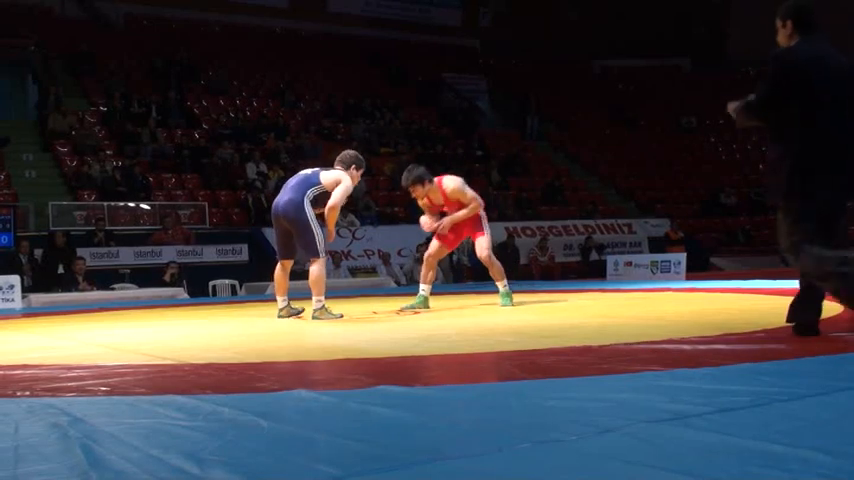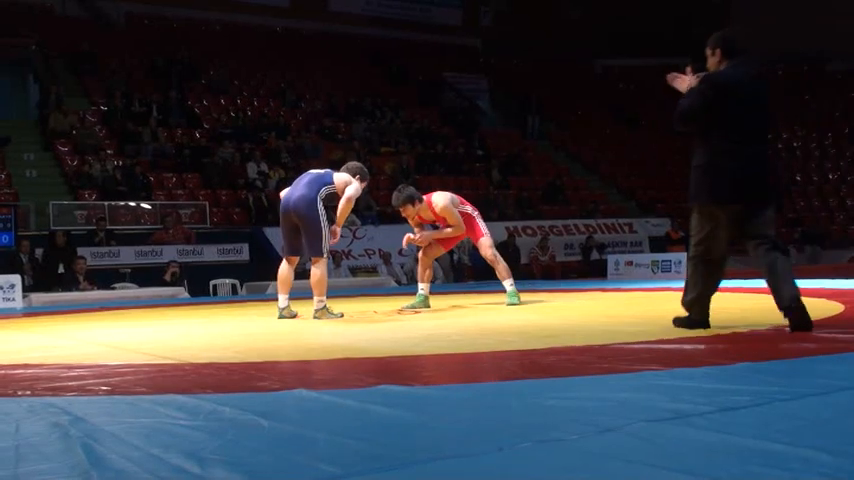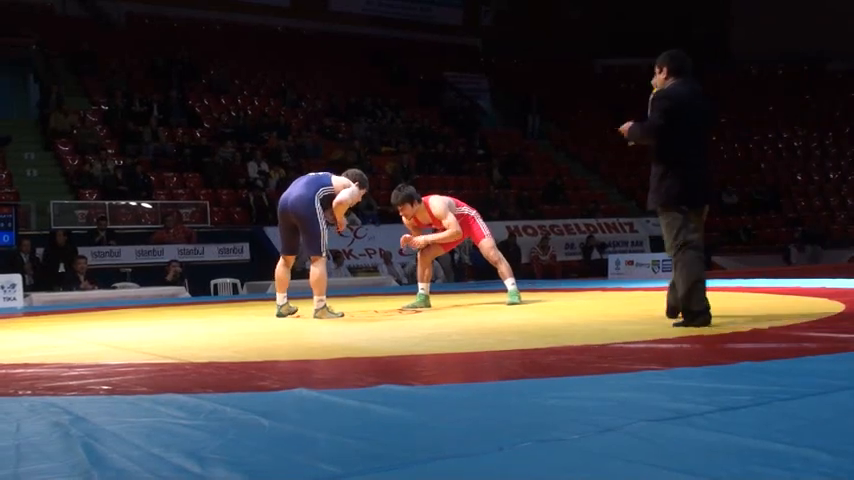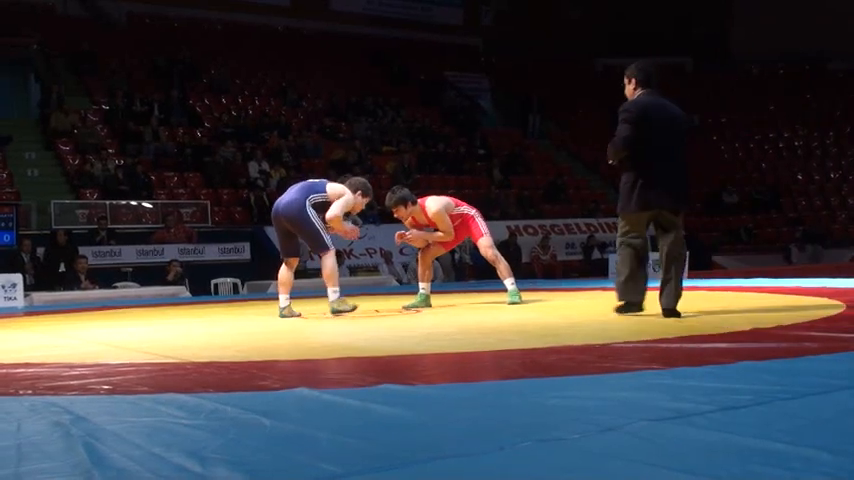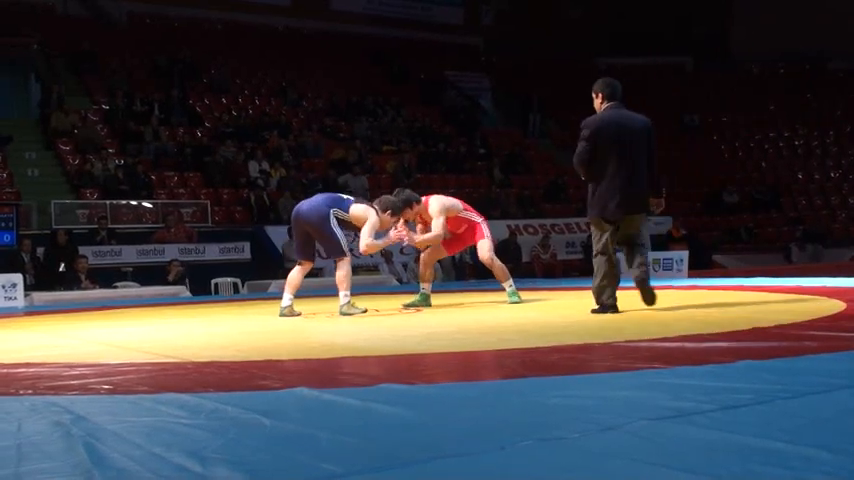
dt=0.4s
person 1, frame 1
left shoulder: (787, 59)
left elbow: (762, 107)
left wrist: (740, 111)
left hip: (798, 168)
left knee: (798, 244)
right knee: (818, 238)
right ankle: (806, 316)
person 1, frame 2
left shoulder: (714, 82)
right shoulder: (756, 83)
left elbow: (683, 119)
left wrist: (690, 95)
right wrist: (693, 90)
left hip: (718, 179)
right hip: (755, 177)
left knee: (706, 248)
right knee: (765, 243)
left ankle: (696, 313)
right ankle: (791, 303)
person 1, frame 3
left shoulder: (667, 96)
right shoulder: (700, 99)
left elbow: (654, 132)
left wrist: (632, 130)
left hip: (673, 184)
right hip: (698, 184)
left knee: (683, 245)
right knee: (691, 243)
left ankle: (696, 309)
right ankle: (678, 301)
person 1, frame 4
left shoulder: (632, 107)
right shoulder: (676, 112)
left elbow: (622, 144)
right elbow: (679, 150)
left wrist: (611, 154)
left hip: (639, 190)
right hip: (672, 189)
left knee: (630, 243)
right knee: (672, 245)
left ankle: (631, 298)
right ankle: (670, 303)
person 1, frame 5
left shoulder: (593, 123)
right shoulder: (642, 122)
left elbow: (580, 160)
right elbow: (651, 161)
left wrist: (589, 175)
right wrist: (656, 193)
left hip: (604, 197)
right hip: (635, 196)
left knee: (604, 250)
right knee: (635, 242)
left ankle: (607, 301)
right ankle: (642, 280)
person 2, frame 1
left shoulder: (318, 174)
right shoulder: (346, 180)
right elbow: (333, 205)
left wrist: (322, 207)
right wrist: (331, 226)
left hip: (278, 205)
right hip: (297, 205)
left knee: (285, 261)
right knee: (318, 257)
left ankle: (283, 307)
right ankle: (319, 309)
person 2, frame 2
left shoulder: (319, 176)
right shoulder: (353, 183)
left elbow: (283, 194)
right elbow: (348, 198)
right wrist: (338, 225)
left hip: (288, 202)
right hip: (308, 202)
left knee: (290, 258)
right knee: (319, 258)
left ankle: (283, 308)
right ankle: (320, 309)
person 2, frame 3
left shoulder: (322, 181)
right shoulder: (351, 188)
right elbow: (340, 201)
left wrist: (324, 215)
right wrist: (340, 220)
left hip: (284, 201)
right hip: (305, 202)
left knee: (287, 257)
right knee: (318, 257)
left ankle: (282, 306)
right ankle: (320, 308)
person 2, frame 4
left shoulder: (331, 190)
right shoulder: (348, 195)
right elbow: (331, 216)
left wrist: (340, 227)
right wrist: (344, 228)
left hip: (278, 207)
right hip: (297, 206)
left knee: (290, 260)
right knee: (327, 251)
left ankle: (284, 307)
right ankle: (336, 301)
person 2, frame 5
left shoulder: (364, 208)
right shoulder: (374, 217)
right elbow: (365, 247)
right wrist: (388, 240)
left hip: (301, 210)
right hip: (319, 212)
left knee: (304, 263)
right knee: (344, 258)
left ankle: (286, 306)
right ankle: (345, 305)
person 3, frame 1
left shoulder: (451, 185)
right shoulder: (422, 199)
left elbow: (478, 205)
right elbow: (434, 222)
left wrist: (451, 219)
right wrist: (425, 221)
left hip: (474, 216)
right hip: (456, 222)
left knee: (484, 255)
right knee: (429, 256)
left ankle: (505, 293)
right ankle: (422, 299)
person 3, frame 2
left shoulder: (440, 203)
right shoulder: (413, 217)
left elbow: (460, 228)
right elbow: (424, 240)
left wrist: (431, 234)
right wrist: (412, 237)
left hip: (468, 218)
right hip: (449, 224)
left knee: (489, 253)
right knee: (424, 255)
left ankle: (512, 292)
right ankle: (422, 298)
person 3, frame 3
left shoulder: (436, 206)
right shoulder: (408, 220)
left elbow: (457, 233)
right elbow: (422, 243)
left wrist: (427, 238)
right wrist: (410, 240)
left hip: (469, 219)
right hip: (449, 226)
left knee: (492, 254)
right knee: (423, 255)
left ankle: (513, 292)
right ankle: (422, 298)
person 3, frame 4
left shoulder: (433, 208)
right shoulder: (409, 219)
left elbow: (449, 235)
right elbow: (423, 242)
left wrist: (421, 234)
right wrist: (407, 238)
left hip: (470, 218)
right hip: (453, 225)
left knee: (490, 253)
right knee: (424, 254)
left ankle: (513, 291)
right ankle: (423, 297)
person 3, frame 5
left shoulder: (435, 205)
right shoulder: (419, 216)
left elbow: (438, 235)
right elbow: (421, 245)
left wrist: (414, 239)
right wrist: (406, 233)
left hip: (477, 224)
right hip: (459, 232)
left knee: (487, 257)
right knee: (426, 257)
left ankle: (512, 292)
right ankle: (423, 297)
